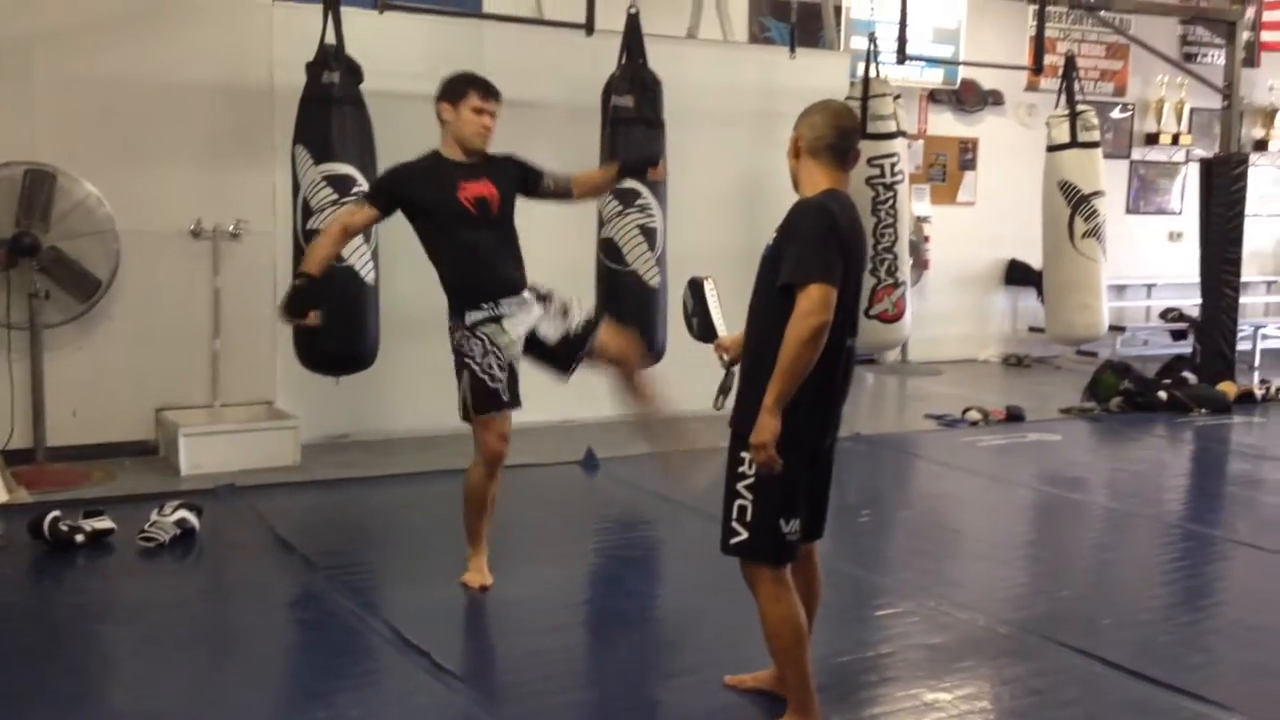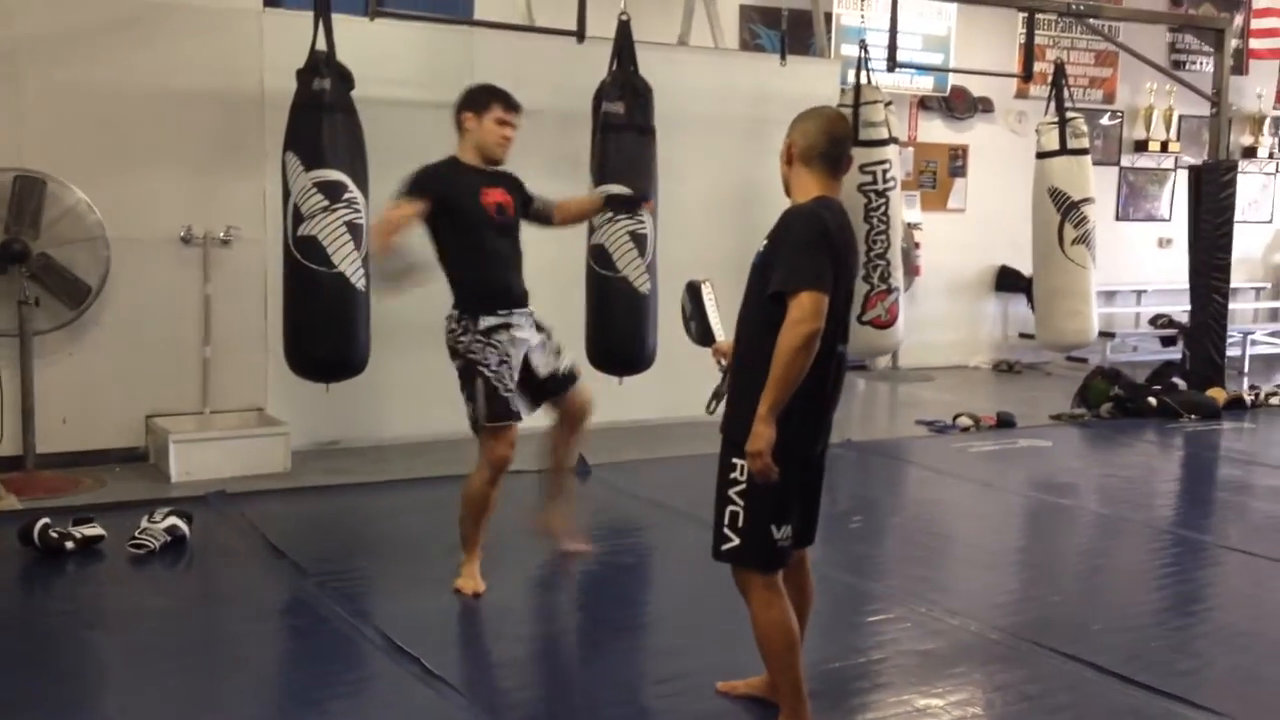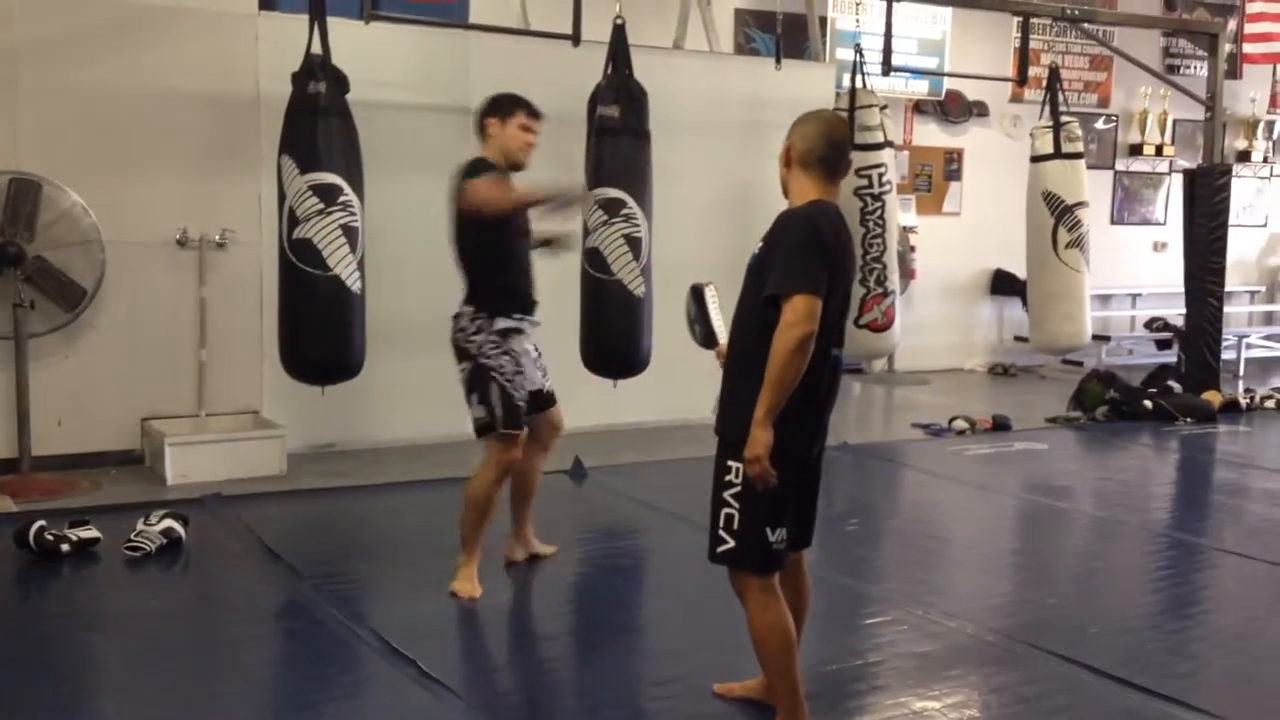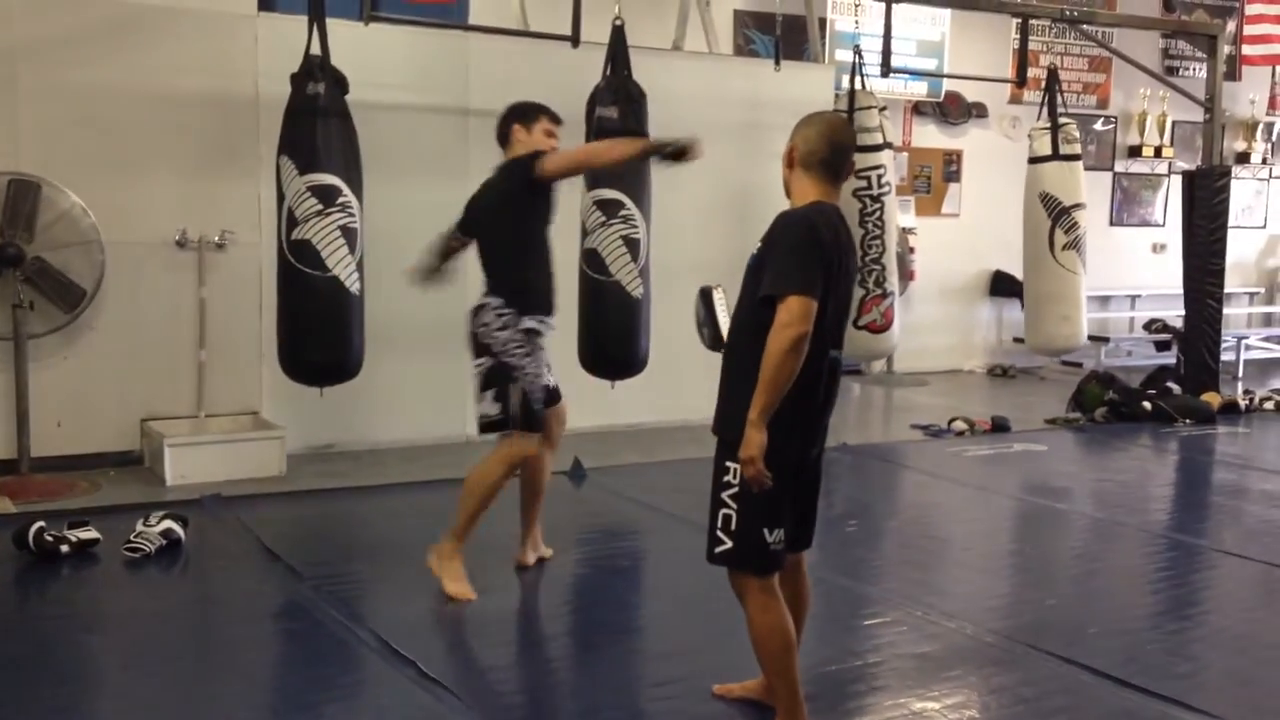
dt=0.1s
person 1, frame 1
left shoulder: (812, 215)
right shoulder: (839, 216)
left elbow: (814, 316)
left wrist: (770, 410)
right wrist: (741, 344)
left hip: (781, 421)
right hip: (811, 418)
left knee: (763, 563)
right knee: (795, 550)
person 1, frame 2
left shoulder: (802, 223)
right shoulder: (832, 223)
left elbow: (805, 323)
left wrist: (765, 418)
right wrist: (736, 349)
left hip: (772, 428)
right hip: (804, 424)
left knee: (756, 570)
right knee: (788, 556)
person 1, frame 3
left shoulder: (797, 225)
right shoulder: (832, 227)
left elbow: (799, 327)
left wrist: (760, 423)
right wrist: (734, 347)
left hip: (768, 431)
right hip: (801, 427)
left knee: (753, 572)
right knee: (785, 558)
person 1, frame 4
left shoulder: (796, 227)
right shoulder: (835, 230)
left elbow: (793, 328)
left wrist: (756, 423)
right wrist: (738, 346)
left hip: (766, 431)
right hip: (801, 428)
left knee: (752, 573)
right knee: (785, 559)
person 2, frame 1
left shoulder: (505, 169)
right shoulder: (413, 177)
left elbow: (570, 186)
right elbow: (344, 225)
left wrist: (625, 169)
right wrist: (306, 283)
left hip: (526, 303)
right hip: (481, 324)
left knee: (626, 348)
right knee: (493, 442)
left ankle: (654, 420)
right ankle: (475, 554)
person 2, frame 2
left shoulder: (506, 185)
right shoulder: (440, 179)
left elbow: (555, 212)
right elbow: (391, 221)
left wrist: (611, 201)
right wrist: (387, 256)
left hip: (521, 320)
right hip: (484, 331)
left knee: (576, 407)
right knee: (498, 450)
left ankle: (555, 510)
right ankle: (469, 561)
person 2, frame 3
left shoulder: (499, 180)
right shoulder: (477, 173)
right elbow: (481, 199)
left wrist: (530, 235)
right wrist: (542, 195)
left hip: (513, 328)
right hip: (489, 331)
left knee: (546, 426)
right knee: (506, 451)
left ankle: (520, 536)
right ankle: (466, 562)
person 2, frame 4
left shoulder: (488, 196)
right shoulder: (523, 170)
left elbow: (450, 243)
right elbow: (586, 157)
left wrist: (433, 263)
right wrist: (655, 146)
left hip: (518, 326)
right hip: (511, 328)
left knee: (550, 425)
right knee: (520, 447)
left ankle: (529, 540)
right ankle: (448, 553)
